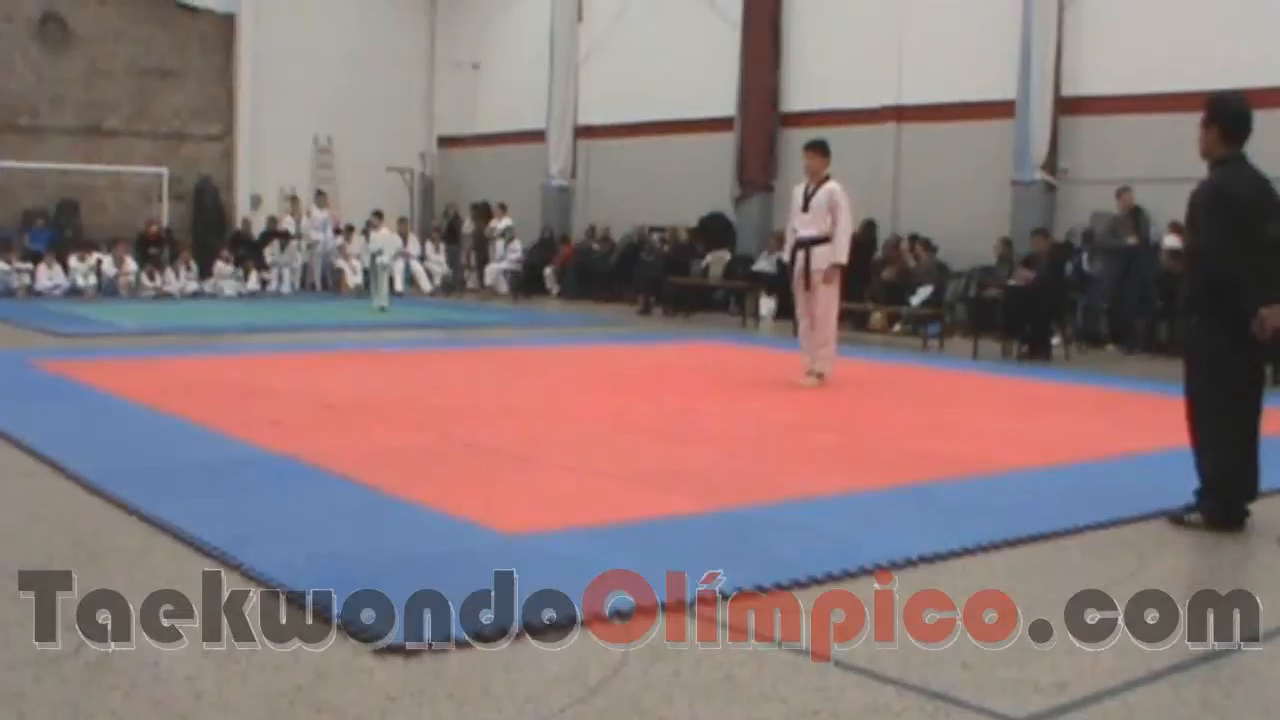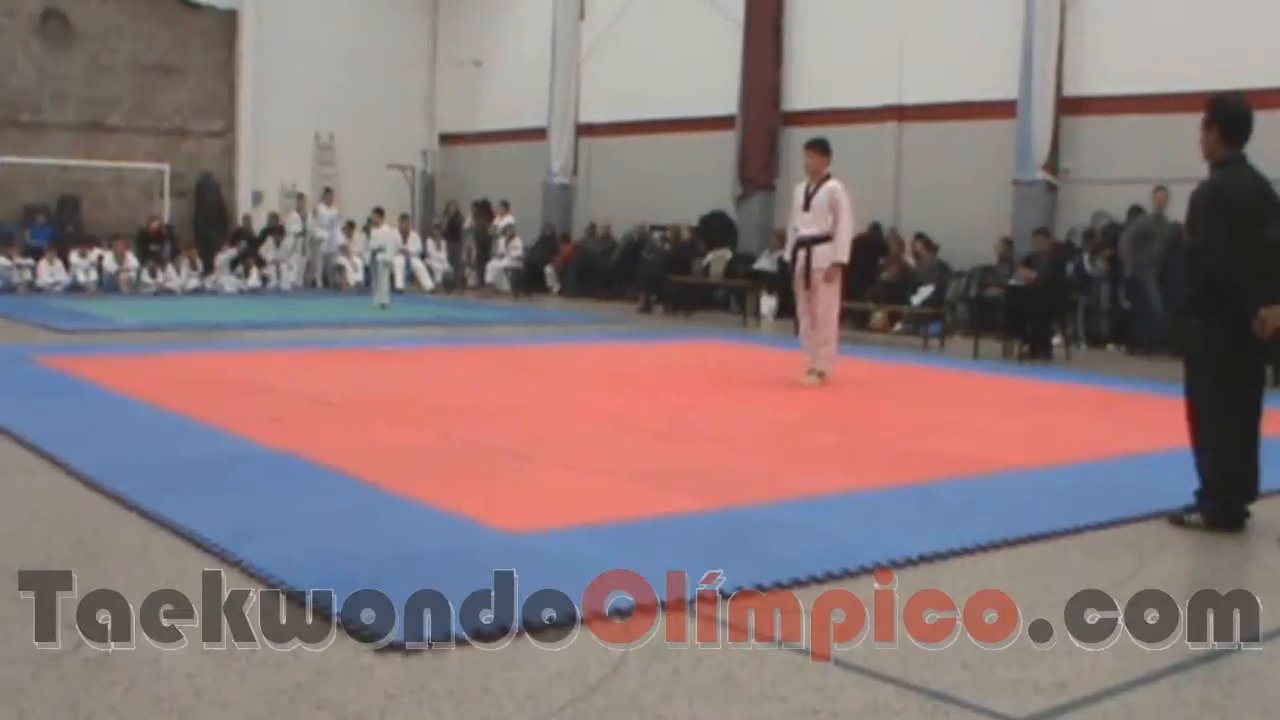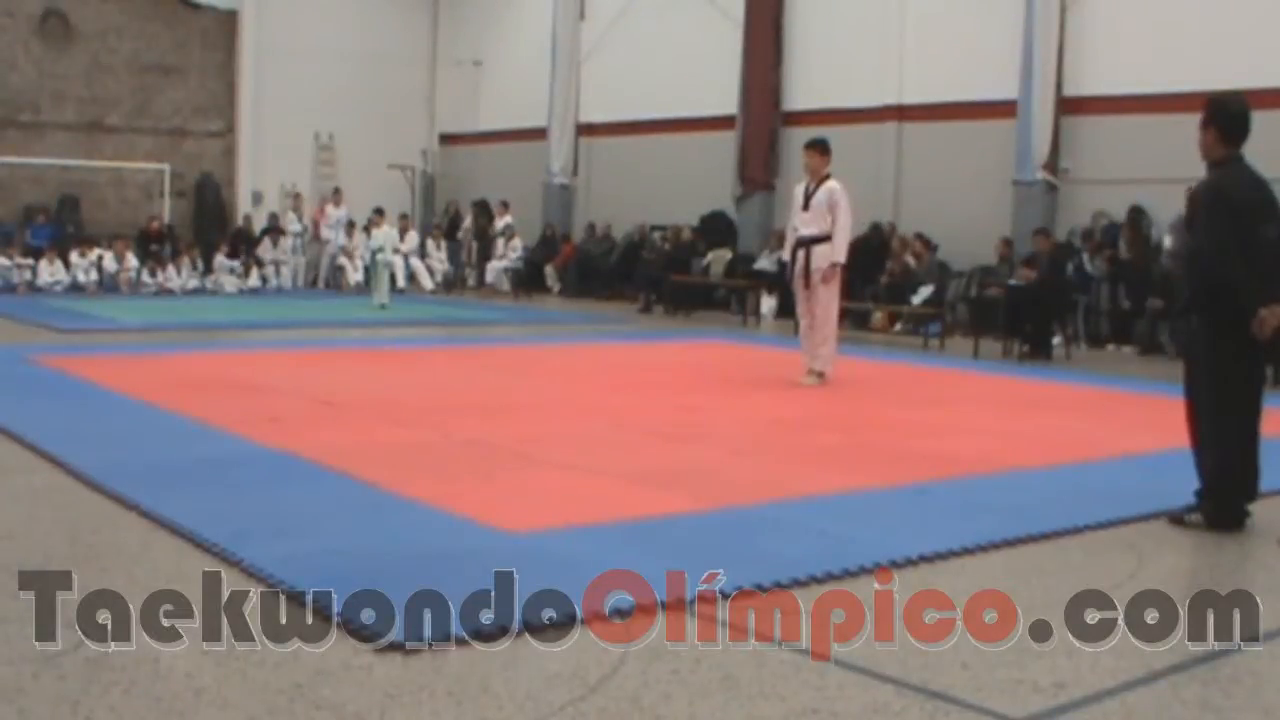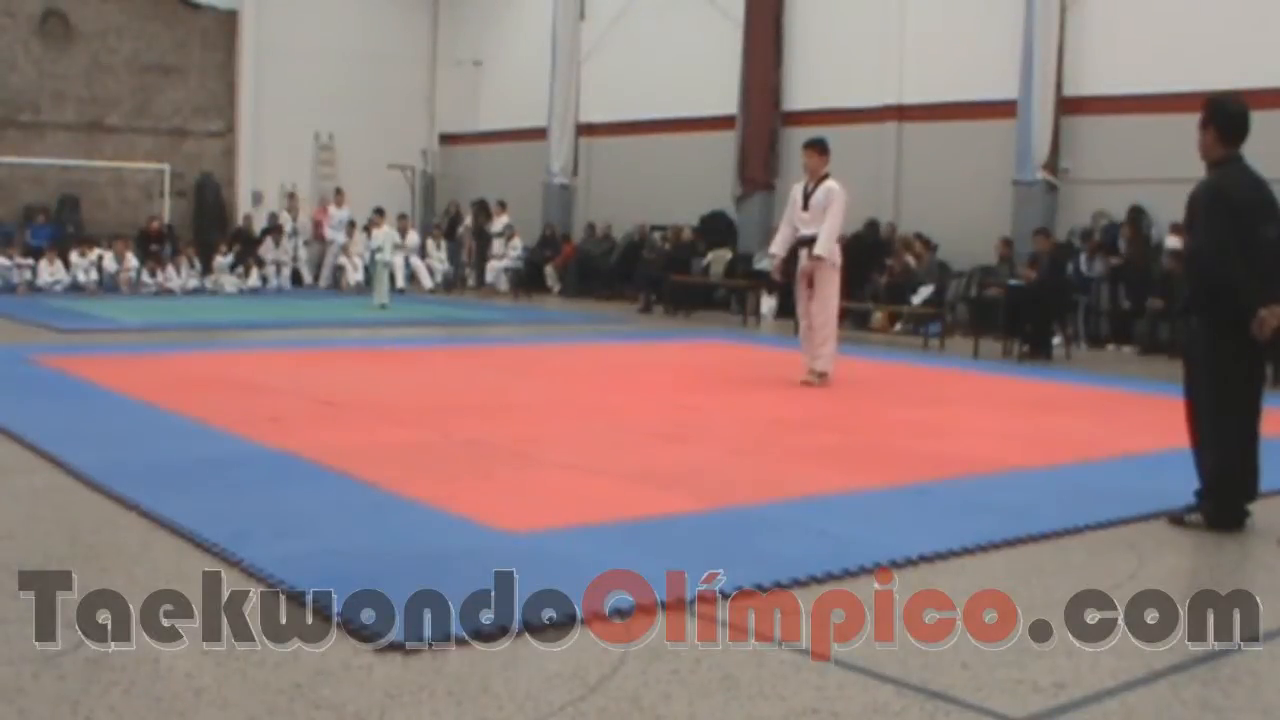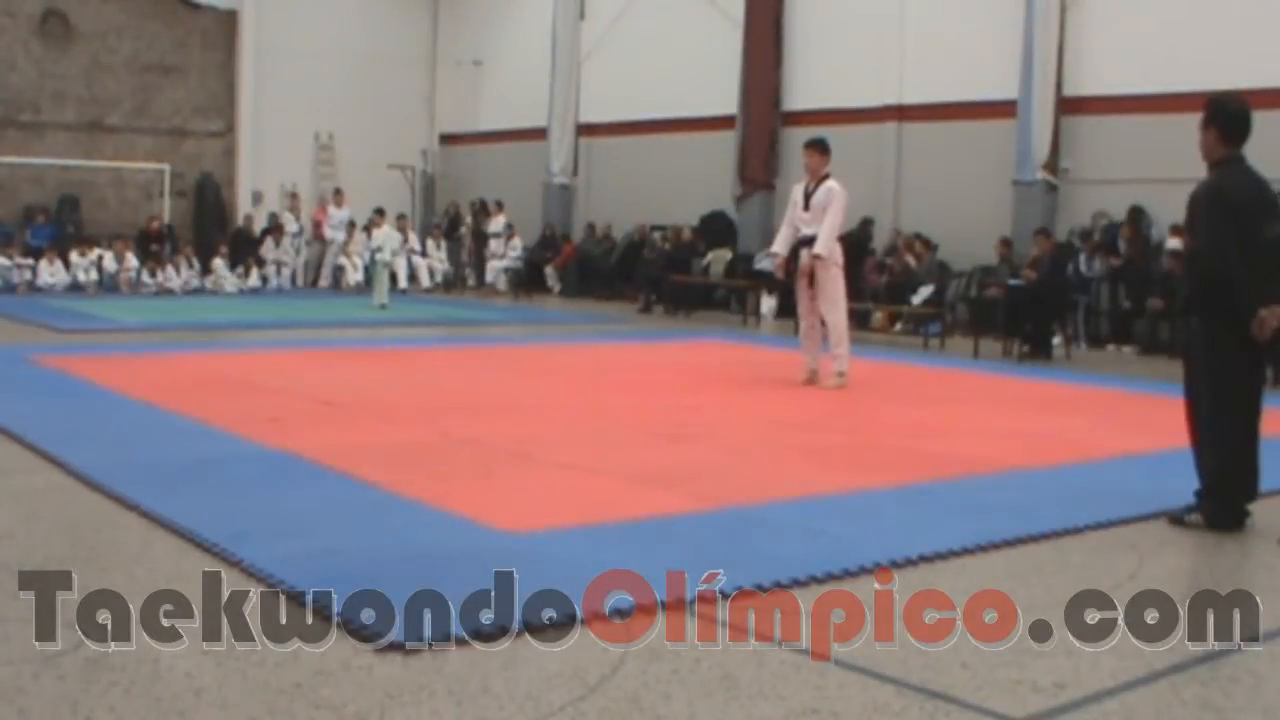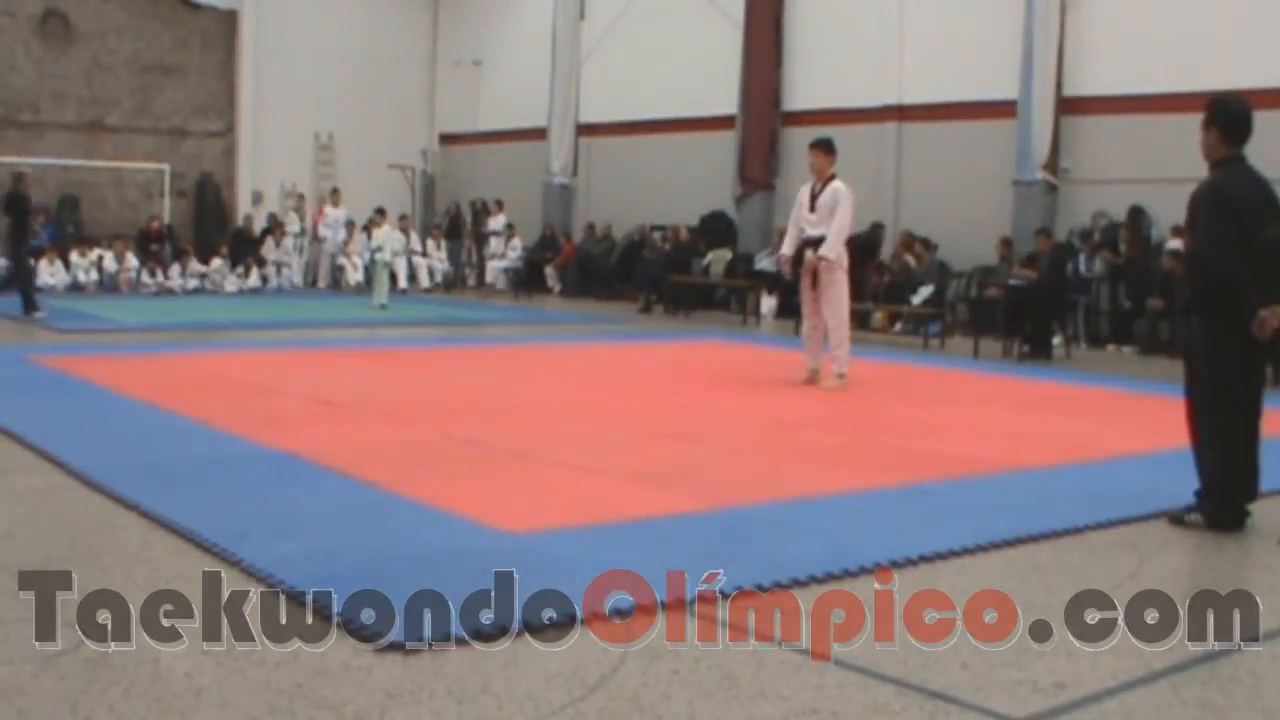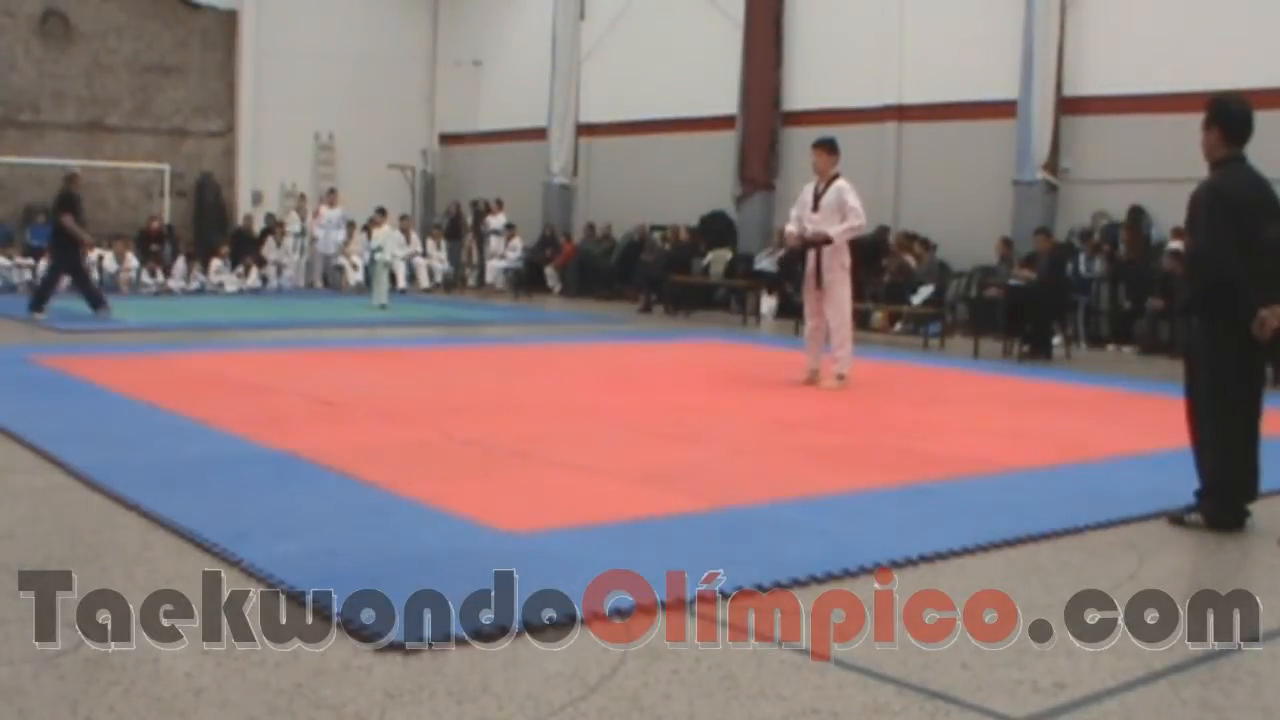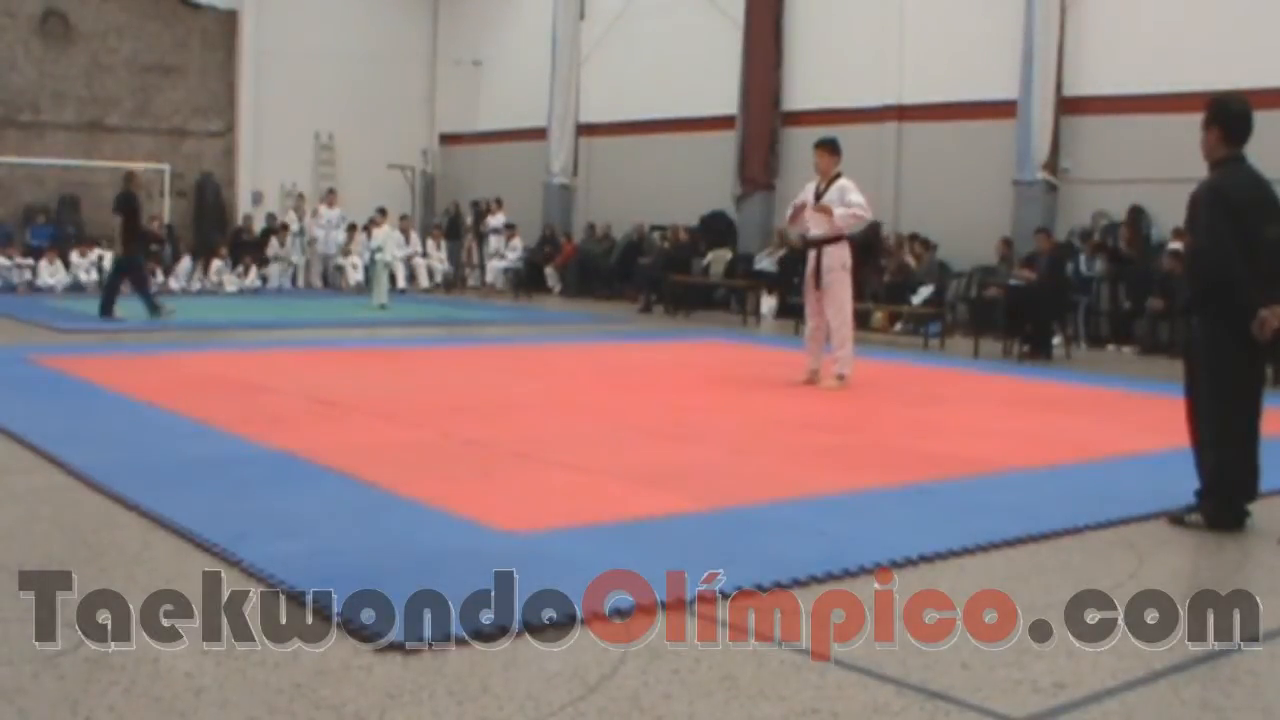
dt=0.4s
person 1, frame 1
left shoulder: (1212, 191)
left elbow: (1210, 261)
left hip: (1217, 316)
left knee: (1214, 409)
right knee: (1240, 406)
left ankle: (1220, 504)
right ankle: (1235, 498)
person 1, frame 2
left shoulder: (1212, 192)
left elbow: (1209, 262)
left hip: (1218, 316)
left knee: (1213, 410)
right knee: (1241, 407)
left ankle: (1220, 506)
right ankle: (1235, 499)
person 1, frame 3
left shoulder: (1211, 191)
left elbow: (1210, 261)
left hip: (1218, 316)
left knee: (1213, 410)
right knee: (1240, 407)
left ankle: (1220, 505)
right ankle: (1235, 499)
person 1, frame 4
left shoulder: (1211, 192)
left elbow: (1209, 262)
left hip: (1218, 317)
left knee: (1213, 410)
right knee: (1240, 407)
left ankle: (1220, 506)
right ankle: (1235, 499)
person 1, frame 5
left shoulder: (1212, 192)
left elbow: (1210, 261)
left hip: (1219, 317)
left knee: (1214, 410)
right knee: (1241, 407)
left ankle: (1220, 505)
right ankle: (1234, 499)
person 1, frame 6
left shoulder: (1213, 192)
left elbow: (1210, 262)
left hip: (1219, 317)
left knee: (1214, 410)
right knee: (1241, 407)
left ankle: (1220, 505)
right ankle: (1235, 499)
person 1, frame 7
left shoulder: (1213, 192)
left elbow: (1210, 262)
left hip: (1219, 317)
left knee: (1214, 410)
right knee: (1241, 408)
left ankle: (1220, 505)
right ankle: (1235, 499)
person 1, frame 8
left shoulder: (1212, 192)
left elbow: (1210, 262)
left hip: (1219, 316)
left knee: (1214, 410)
right knee: (1241, 407)
left ankle: (1220, 505)
right ankle: (1235, 499)
person 2, frame 1
left shoulder: (834, 191)
right shoulder: (799, 191)
left elbow: (843, 229)
left wrist: (836, 263)
right wrist: (789, 260)
left hip: (823, 257)
right hip: (801, 257)
left knee: (823, 314)
right knee: (804, 314)
left ankle: (821, 368)
right ankle: (811, 365)
person 2, frame 2
left shoulder: (835, 190)
right shoulder: (800, 190)
left elbow: (844, 227)
left wrist: (837, 262)
right wrist: (791, 259)
left hip: (824, 255)
right hip: (802, 255)
left knee: (824, 313)
right knee: (805, 313)
left ankle: (822, 367)
right ankle: (812, 364)
person 2, frame 3
left shoulder: (834, 190)
right shoulder: (799, 190)
left elbow: (842, 228)
left wrist: (834, 263)
right wrist: (790, 260)
left hip: (823, 255)
right hip: (802, 256)
left knee: (823, 314)
right knee: (804, 314)
left ankle: (821, 368)
right ankle: (811, 365)
person 2, frame 4
left shoulder: (833, 190)
right shoulder: (797, 190)
left elbow: (831, 227)
right elbow: (787, 225)
left wrist: (816, 259)
right wrist: (778, 256)
left hip: (824, 257)
right hip: (800, 255)
left knee: (823, 314)
right knee: (804, 314)
left ankle: (823, 369)
right ankle: (812, 366)
person 2, frame 5
left shoulder: (834, 190)
right shoulder: (798, 190)
left elbow: (830, 227)
right elbow: (789, 224)
left wrist: (814, 257)
right wrist: (781, 255)
left hip: (826, 256)
right hip: (802, 254)
left knee: (833, 313)
right knee: (806, 315)
left ankle: (840, 371)
right ankle: (812, 368)
person 2, frame 6
left shoulder: (840, 191)
right shoulder: (805, 191)
left elbow: (840, 229)
right elbow: (795, 225)
left wrist: (821, 257)
right wrist: (788, 253)
left hip: (831, 257)
right hip: (807, 255)
left knee: (835, 315)
right knee: (810, 315)
left ankle: (840, 372)
right ankle: (813, 368)
person 2, frame 7
left shoulder: (843, 189)
right shoulder: (808, 190)
left elbow: (858, 221)
right elbow: (796, 218)
left wrist: (829, 234)
right wrist: (792, 233)
left hip: (834, 255)
right hip: (812, 256)
left knee: (837, 315)
right knee: (812, 315)
left ankle: (841, 372)
right ankle: (813, 369)
person 2, frame 8
left shoulder: (845, 187)
right shoulder: (809, 188)
left elbow: (863, 214)
right elbow: (796, 223)
left wrist: (833, 212)
right wrist: (795, 214)
left hip: (835, 253)
right hip: (813, 255)
left knee: (838, 314)
right knee: (813, 315)
left ankle: (841, 372)
right ankle: (813, 368)
